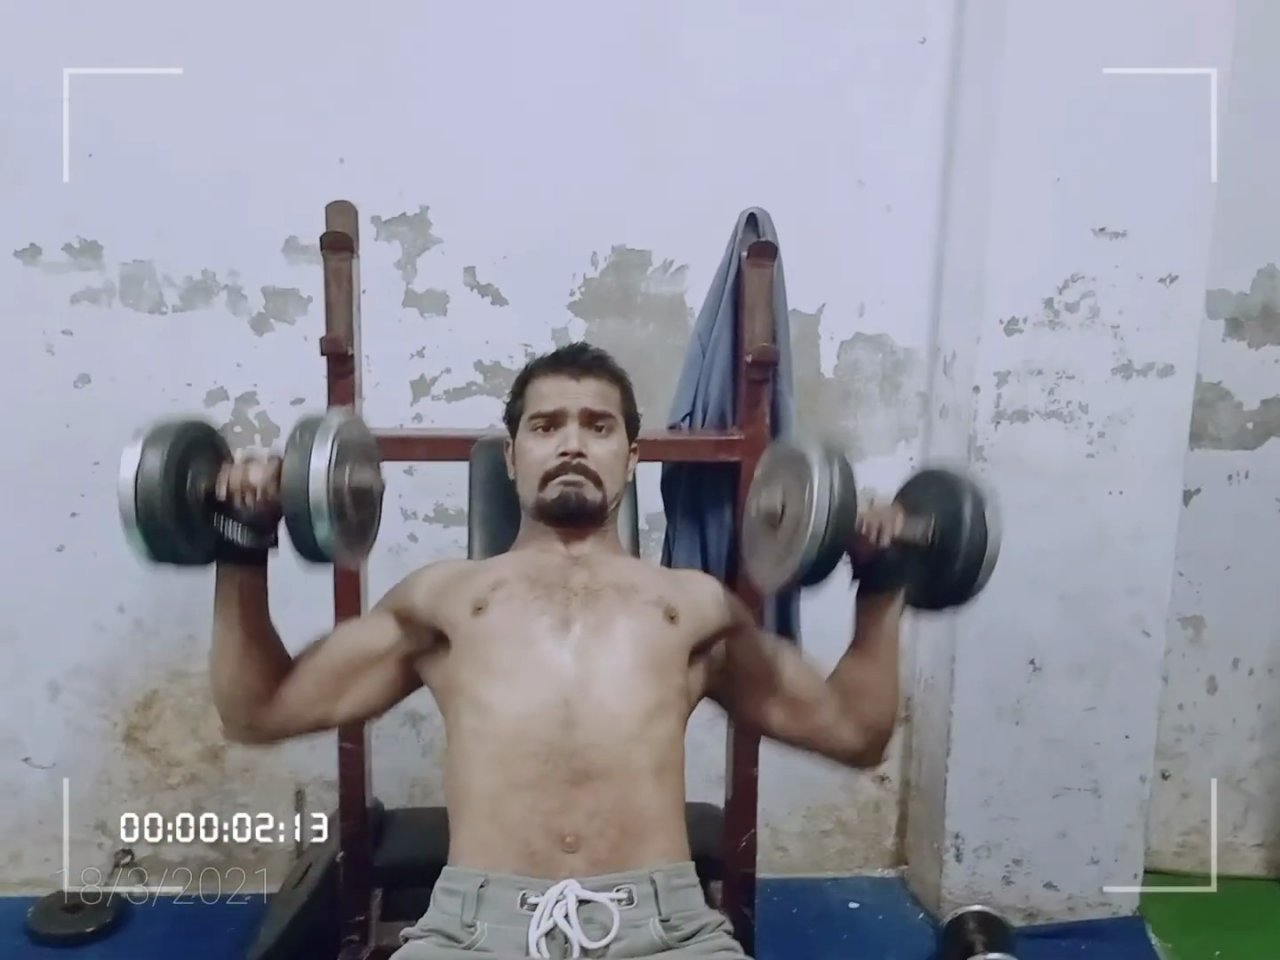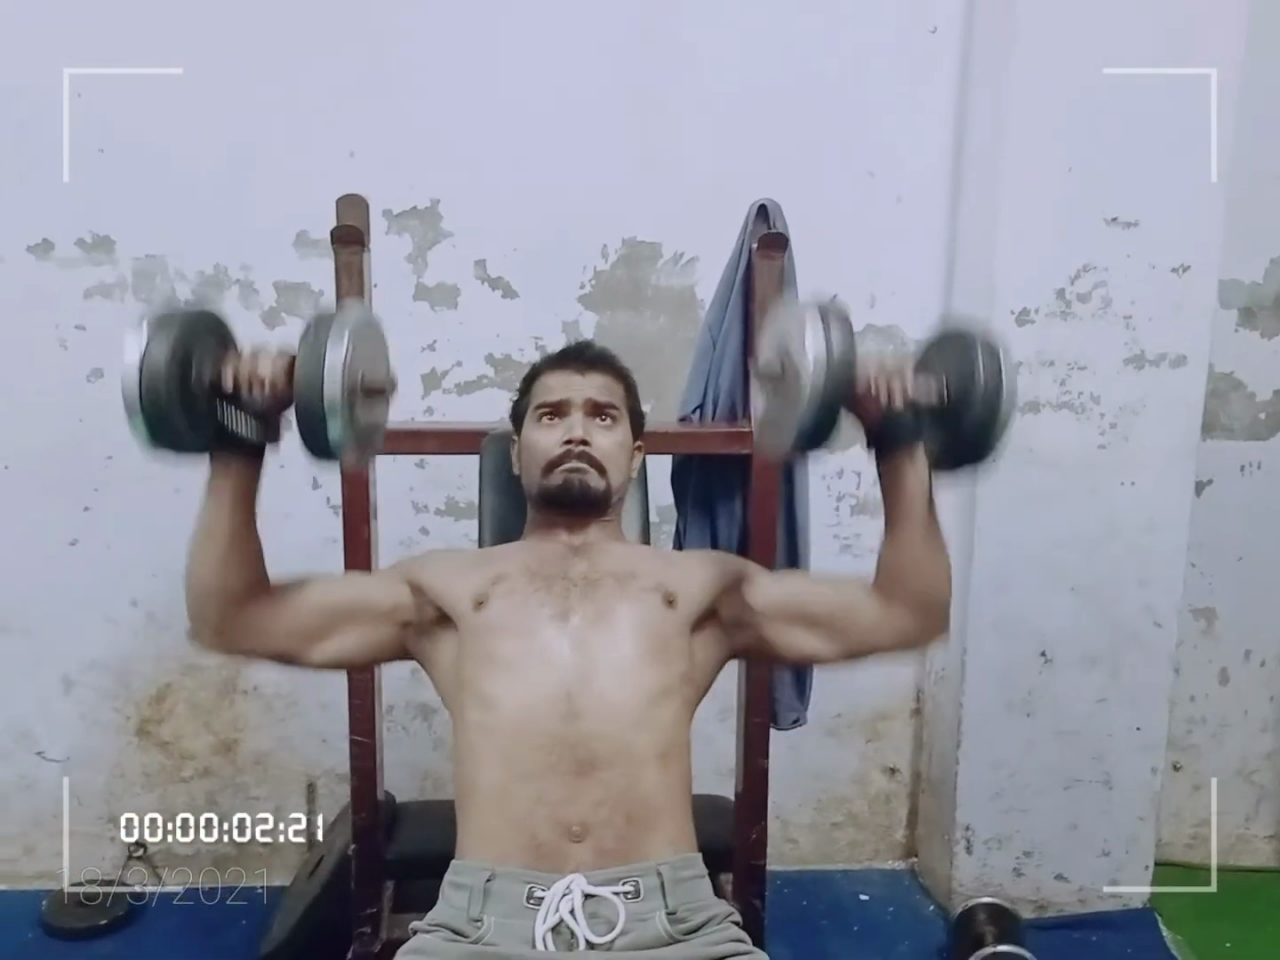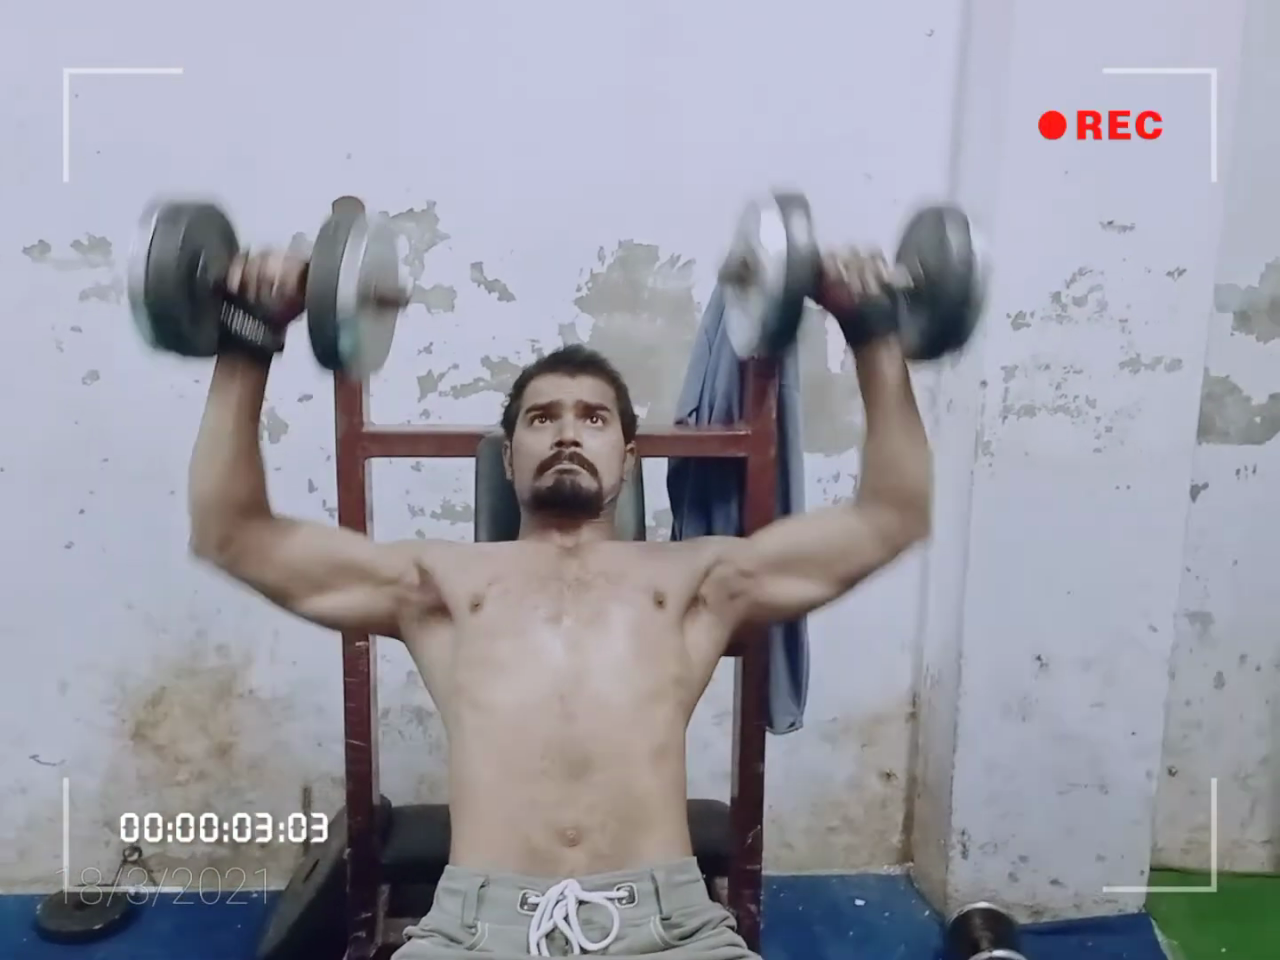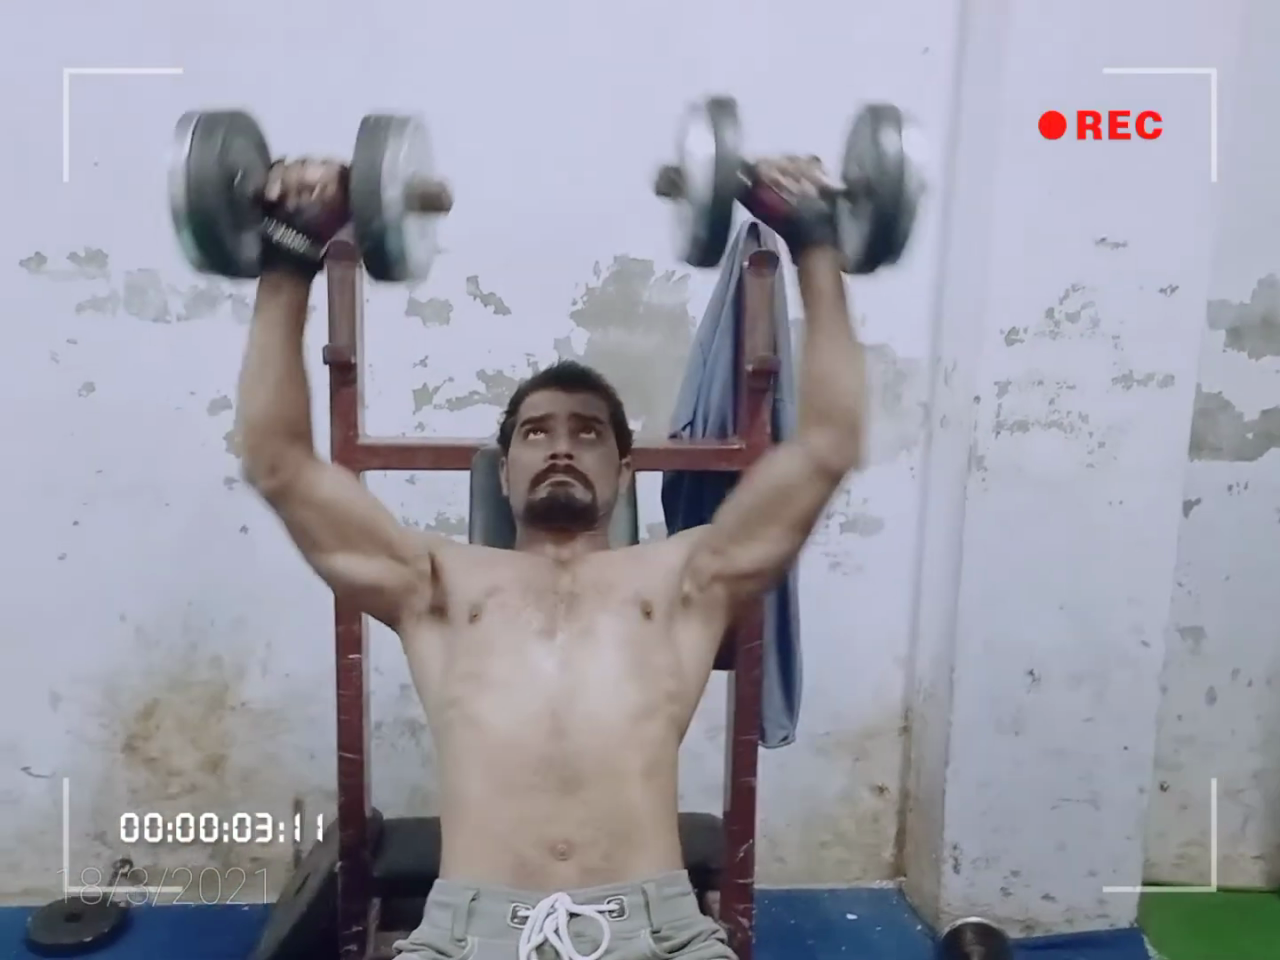
dt=0.3s
person 1, frame 1
left shoulder: (695, 603)
right shoulder: (442, 596)
left elbow: (856, 733)
right elbow: (256, 712)
left wrist: (879, 583)
right wrist: (245, 542)
person 1, frame 2
left shoulder: (700, 584)
right shoulder: (446, 584)
left elbow: (907, 617)
right elbow: (229, 620)
left wrist: (900, 443)
right wrist: (241, 444)
person 1, frame 3
left shoulder: (691, 580)
right shoulder: (442, 581)
left elbow: (891, 515)
right elbow: (231, 531)
left wrist: (873, 333)
right wrist: (249, 338)
person 1, frame 4
left shoulder: (679, 579)
right shoulder: (441, 583)
left elbow: (829, 446)
right elbow: (277, 463)
left wrist: (815, 245)
right wrist: (289, 255)
